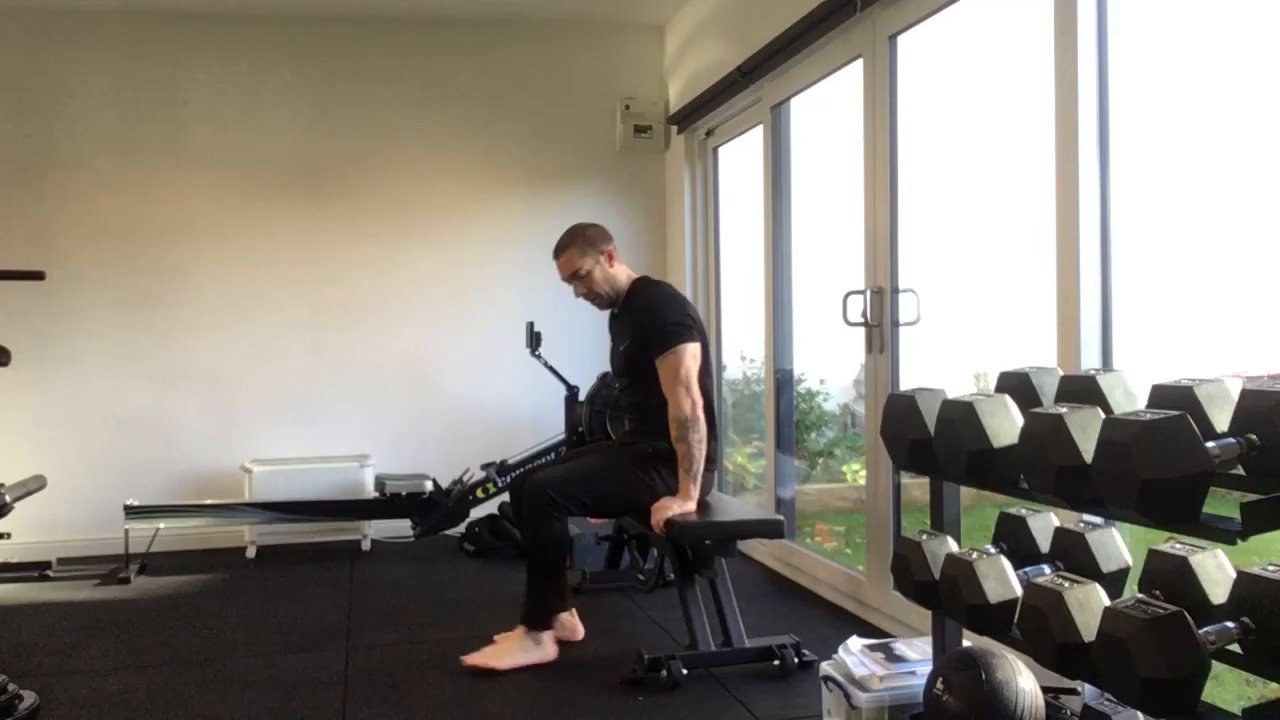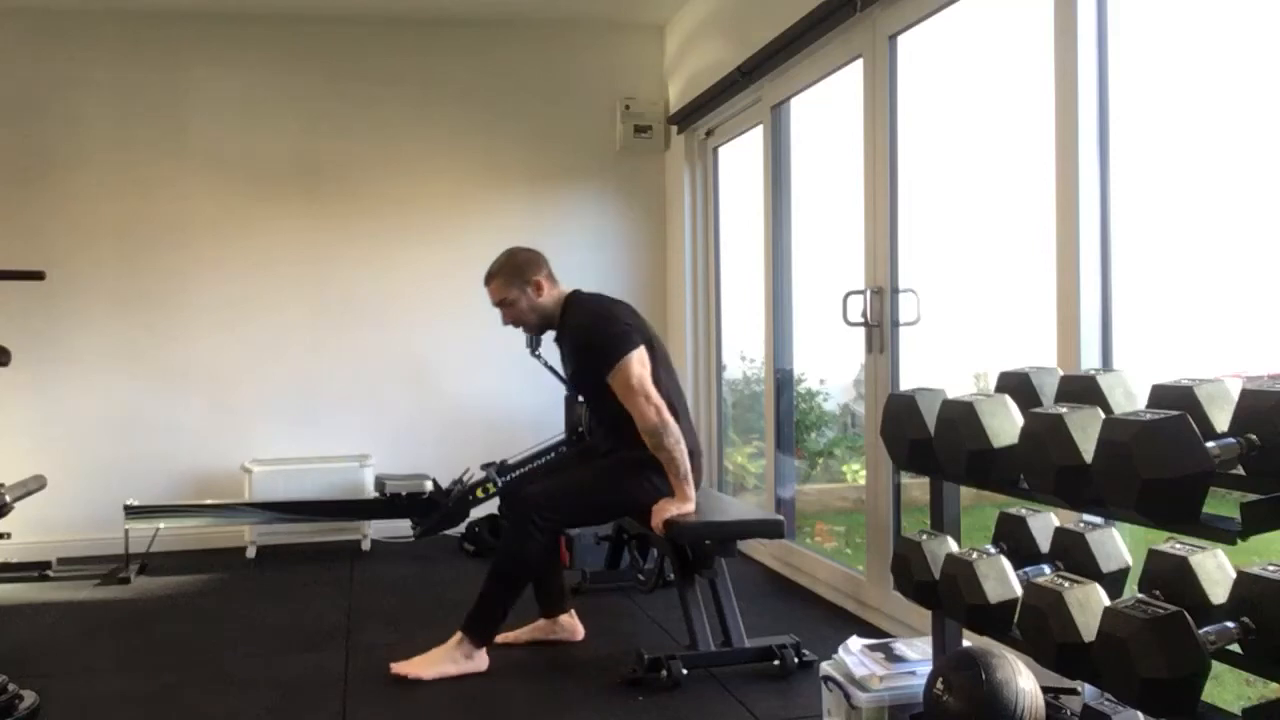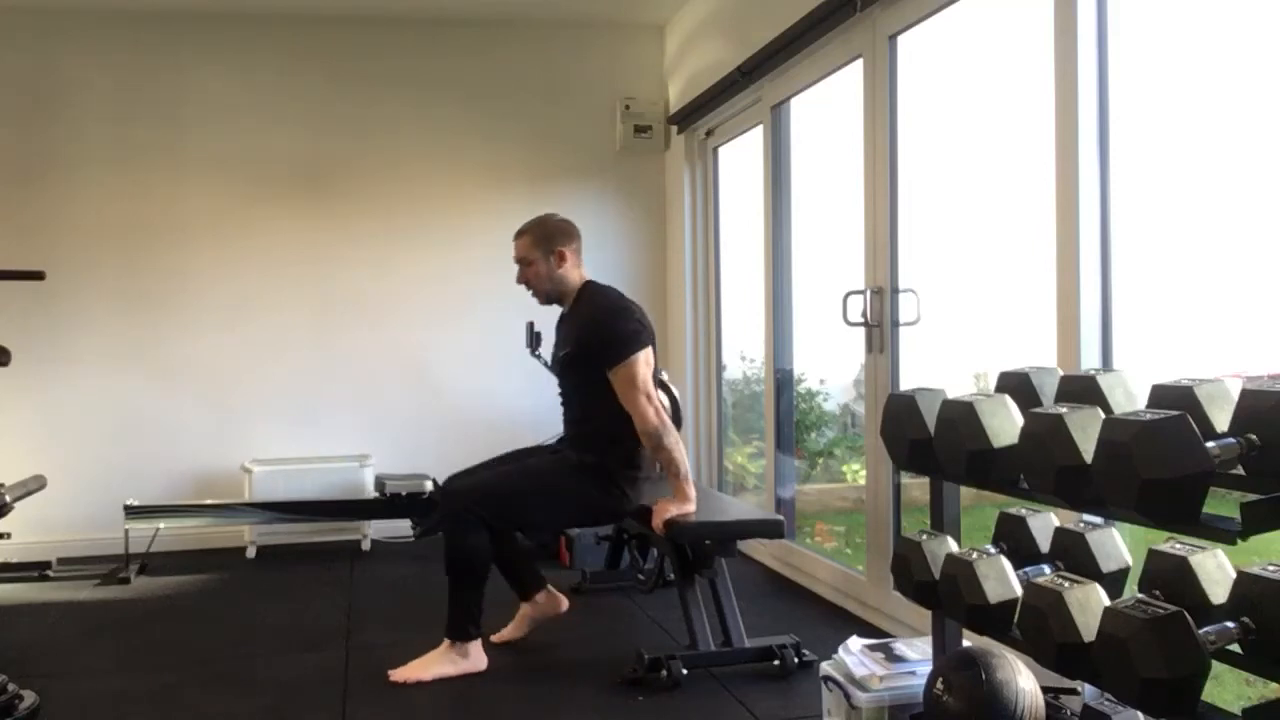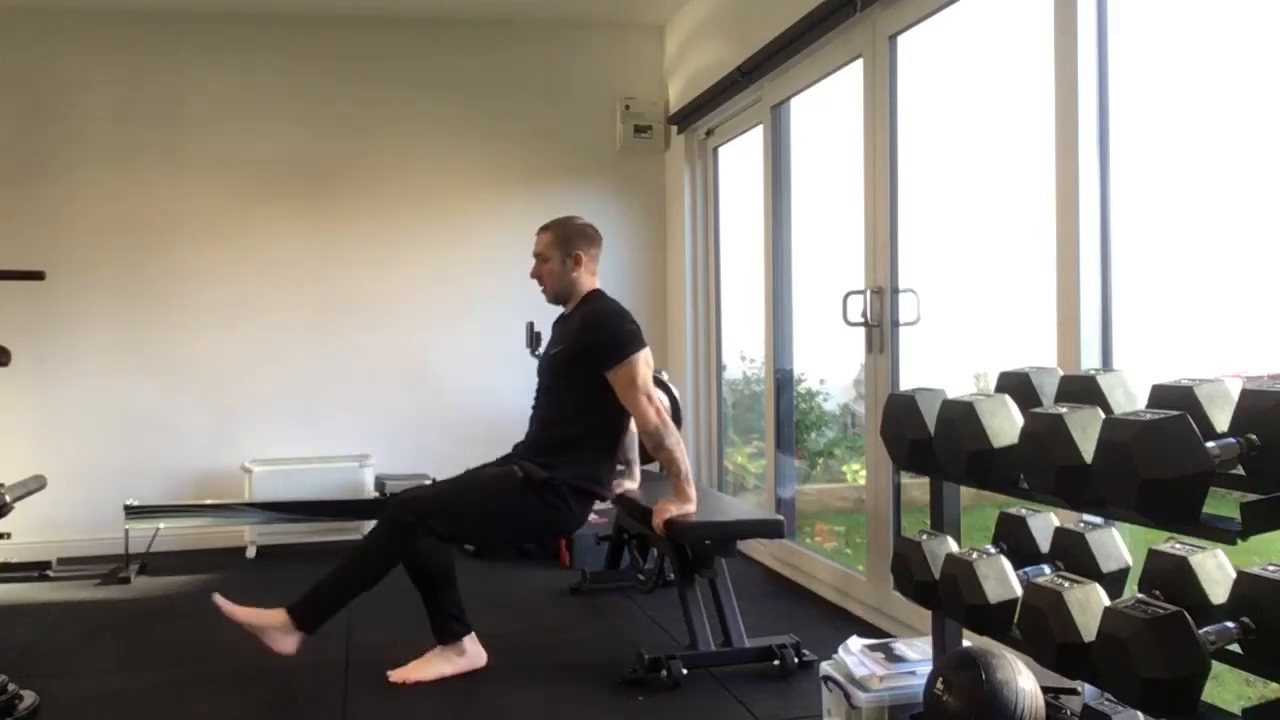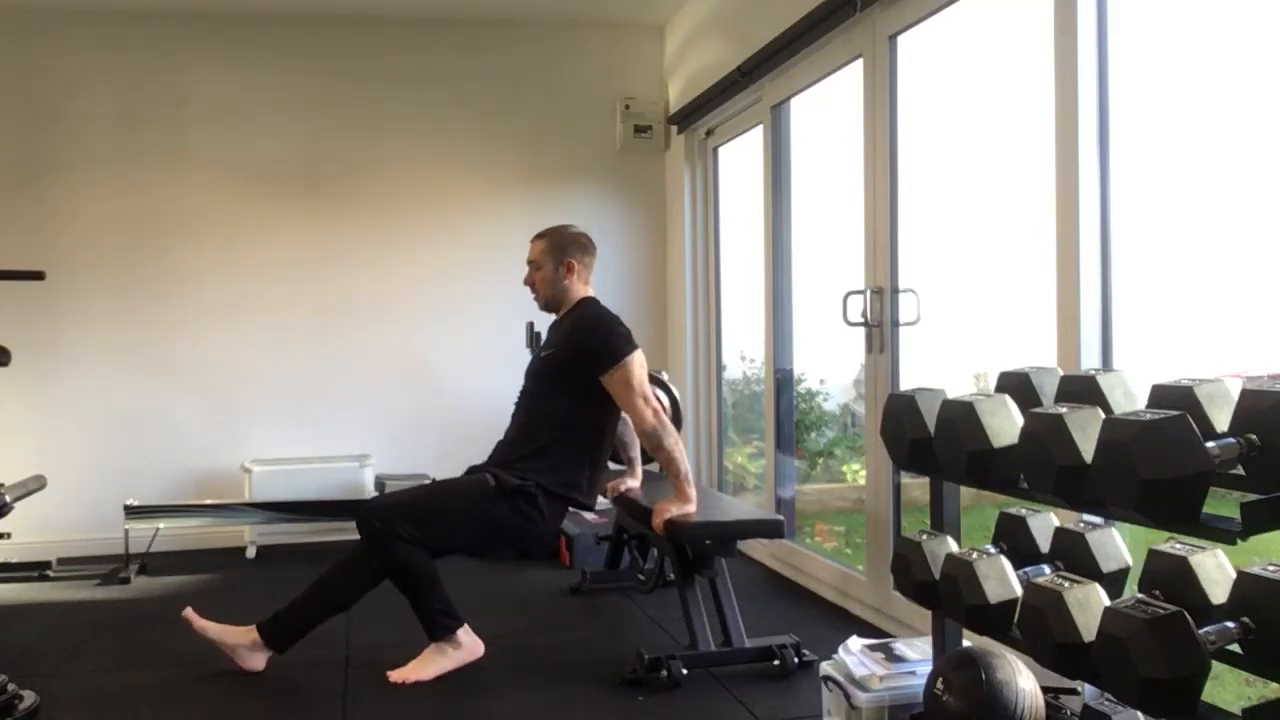
dt=0.4s
person 1, frame 1
left shoulder: (660, 307)
right shoulder: (622, 311)
left elbow: (686, 403)
left wrist: (685, 493)
right wrist: (614, 464)
left hip: (666, 459)
right hip: (639, 445)
left knee: (546, 493)
right knee: (529, 489)
left ankle: (535, 636)
right ankle: (557, 615)
person 1, frame 2
left shoulder: (597, 323)
right shoulder: (572, 324)
left elbow: (649, 408)
left wrist: (683, 494)
left hip: (655, 467)
right hip: (622, 452)
left knee: (530, 508)
right knee: (518, 495)
left ankle: (470, 647)
right ankle: (558, 618)
person 1, frame 3
left shoulder: (607, 315)
right shoulder: (574, 315)
left elbow: (646, 409)
left wrist: (682, 495)
right wrist: (651, 474)
left hip: (601, 478)
right hip: (578, 456)
left knee: (461, 503)
right knee: (462, 490)
left ankle: (463, 647)
right ankle: (539, 596)
person 1, frame 4
left shoulder: (606, 322)
right shoulder: (572, 322)
left elbow: (648, 410)
right elbow: (610, 407)
left wrist: (682, 496)
right wrist: (627, 474)
left hip: (553, 492)
right hip: (528, 472)
left knee: (410, 515)
right knee: (404, 520)
left ankle: (458, 645)
right ankle: (293, 623)
person 1, frame 5
left shoulder: (596, 329)
right shoulder: (567, 327)
left elbow: (645, 410)
right elbow: (618, 409)
left wrist: (683, 497)
right wrist: (631, 474)
left hip: (528, 499)
right hip: (509, 486)
left knee: (381, 518)
right knee: (384, 539)
left ankle: (453, 639)
right ankle: (262, 640)
